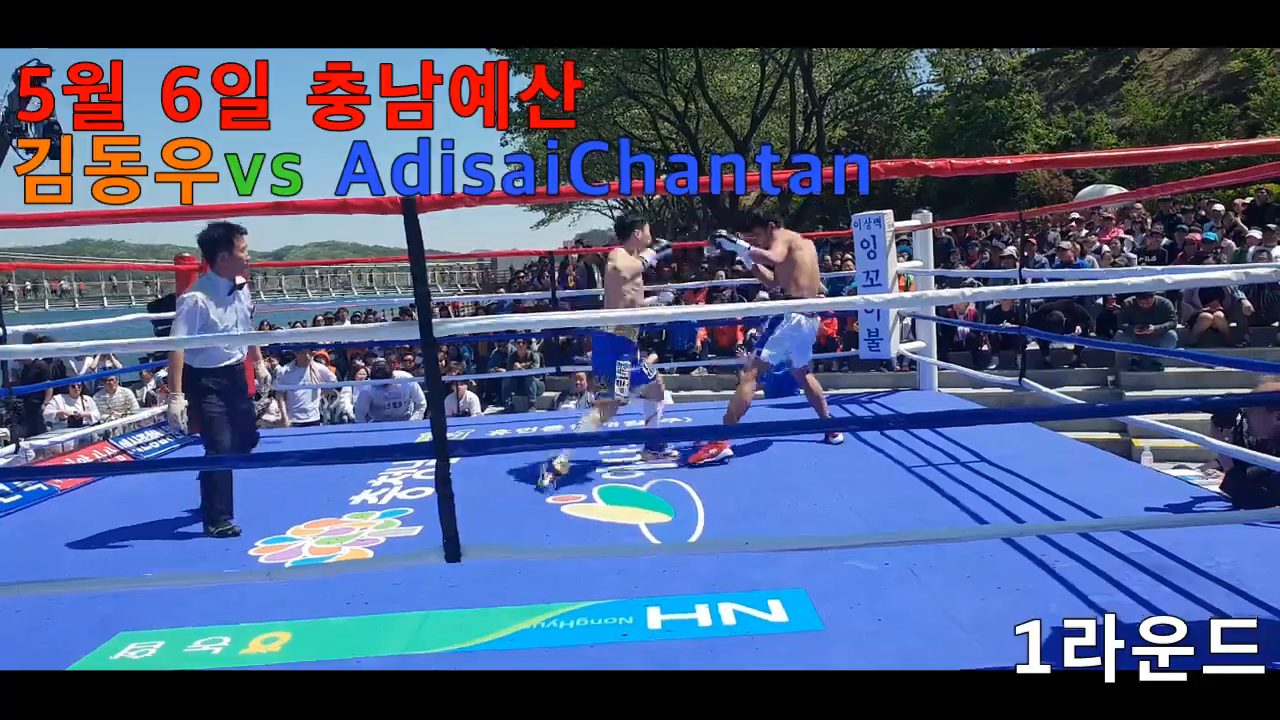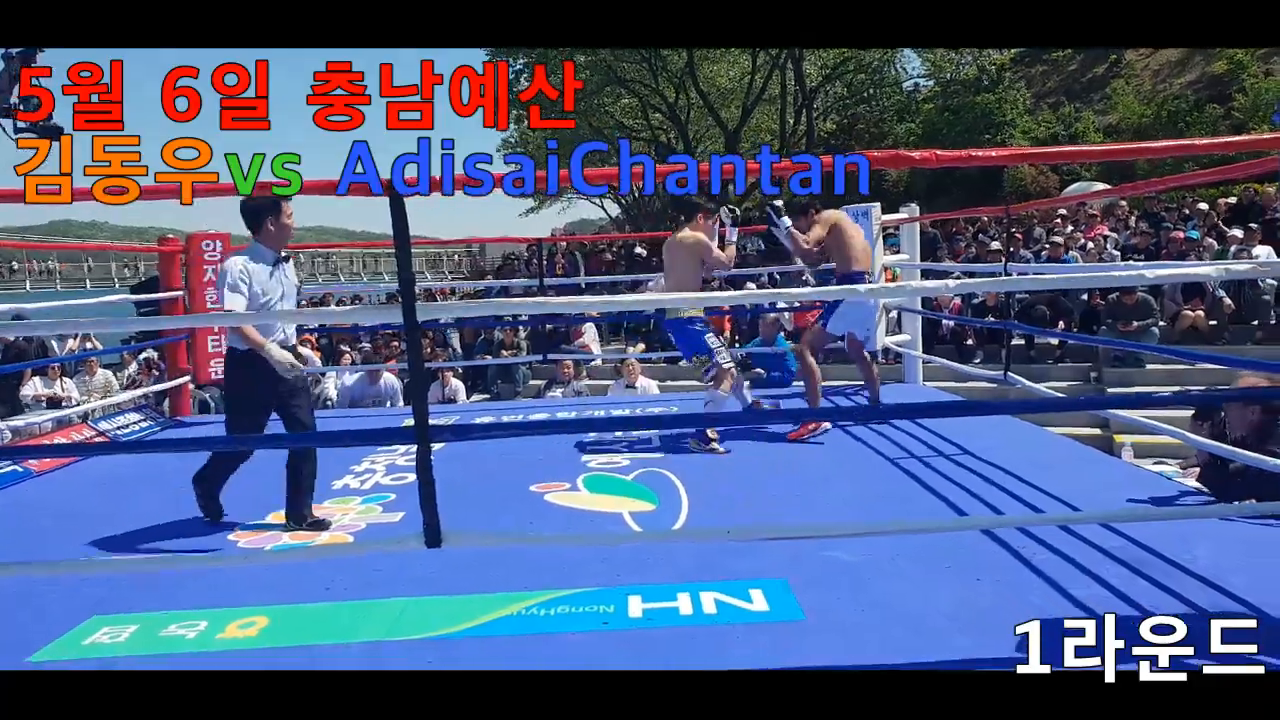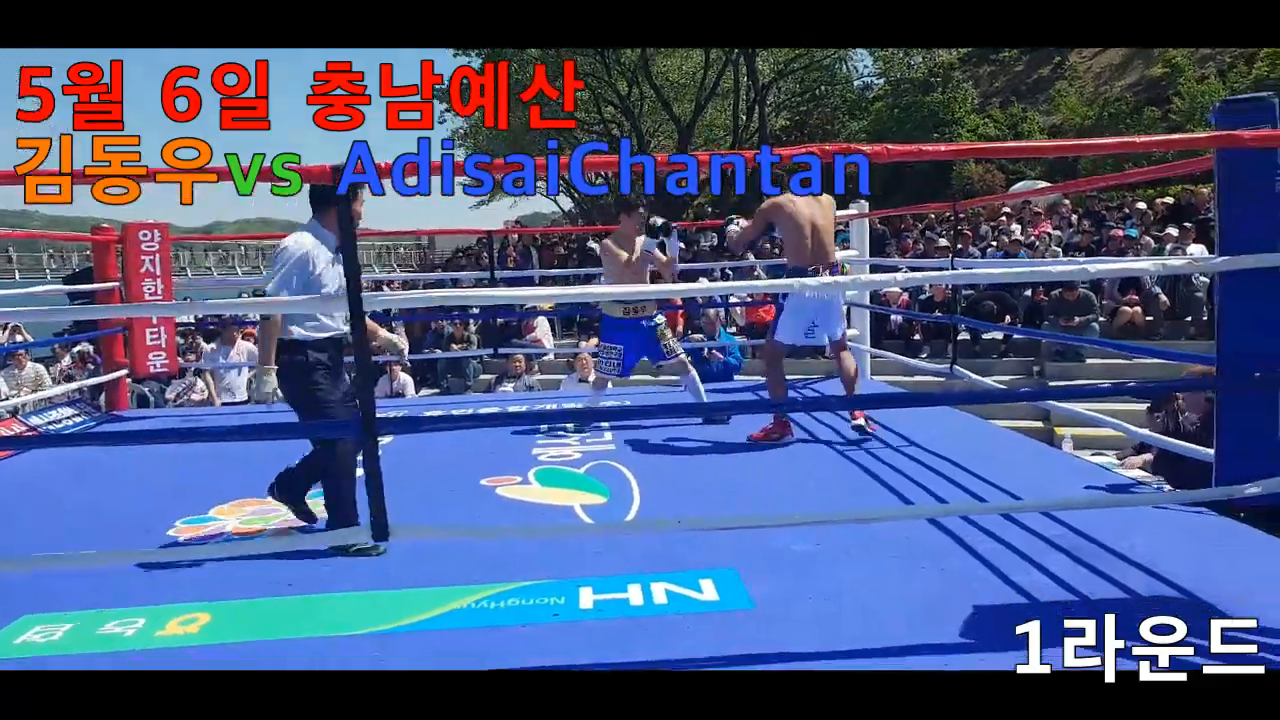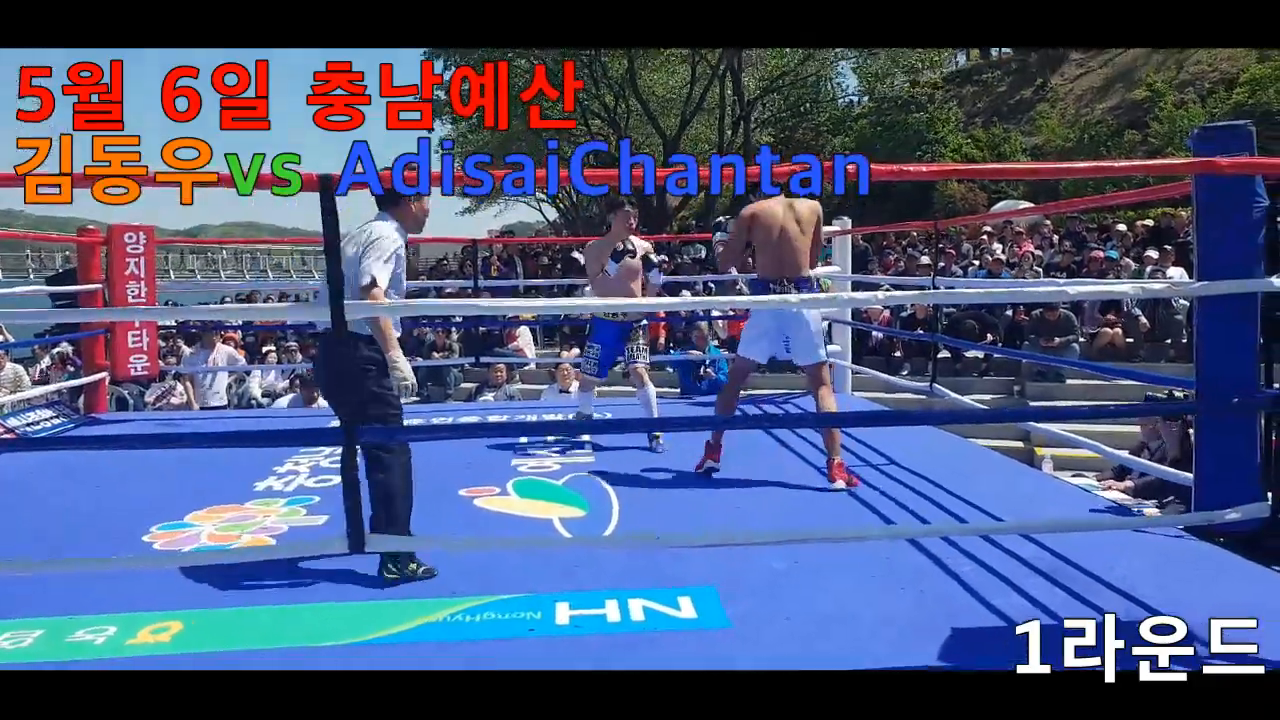
dt=0.5s
person 1, frame 1
left shoulder: (242, 287)
right shoulder: (195, 300)
right elbow: (177, 348)
left wrist: (258, 363)
right wrist: (176, 396)
left hip: (236, 374)
right hip: (206, 380)
left knee: (247, 438)
right knee: (220, 446)
left ankle: (214, 485)
right ankle: (217, 516)
person 1, frame 2
left shoulder: (285, 262)
right shoulder: (240, 267)
right elbow: (235, 321)
right wrist: (270, 352)
left hip: (286, 361)
right hip: (249, 364)
left knee: (304, 433)
right knee: (241, 441)
left ankle: (299, 513)
right ankle: (206, 489)
person 1, frame 3
left shoulder: (336, 250)
right shoulder: (298, 249)
right elbow: (273, 310)
left wrist: (383, 336)
right wrist: (266, 370)
left hip: (327, 356)
right hip: (304, 361)
left knee: (342, 438)
right knee: (341, 441)
left ankle: (290, 486)
right ankle: (345, 531)
person 1, frame 4
left shoulder: (367, 234)
right shoulder: (387, 238)
right elbow: (373, 296)
right wrist: (395, 355)
left hip: (336, 350)
right hip: (357, 352)
left knee: (370, 448)
right knee: (391, 452)
left ankle: (372, 540)
right ankle: (396, 557)
person 2, frame 1
left shoulder: (784, 237)
right shoulder: (806, 243)
left elbow: (775, 260)
left wrist: (743, 247)
right wrist: (749, 259)
left hip: (791, 315)
right hip: (810, 318)
left knee: (748, 377)
right knee: (803, 373)
left ankle: (720, 444)
right ankle: (831, 429)
person 2, frame 2
left shoulder: (828, 216)
right shoulder: (839, 223)
left elbow: (806, 248)
right elbow: (813, 259)
left wrist: (784, 222)
right wrist: (784, 233)
left knee: (804, 348)
right knee: (857, 352)
left ankle: (815, 419)
right ankle: (875, 405)
person 2, frame 3
left shoulder: (772, 206)
right shoulder: (826, 200)
left elbow: (736, 245)
left wrist: (732, 227)
right hip: (832, 283)
left knee: (773, 356)
right knee: (841, 350)
left ankle: (781, 426)
right ankle: (856, 413)
person 2, frame 4
left shoulder: (751, 212)
right shoulder: (812, 208)
left elbow: (725, 262)
left wrist: (719, 240)
right hip: (803, 298)
left knee: (735, 377)
right knee: (821, 385)
left ankle: (713, 452)
right ankle: (836, 467)
person 3, frame 1
left shoulder: (624, 258)
right shoulder: (621, 256)
right elbow: (619, 275)
left wrist: (659, 299)
right wrist: (645, 259)
left hip: (625, 341)
right hip: (615, 339)
left knee: (655, 388)
right knee: (606, 408)
left ankle: (653, 446)
right ankle: (558, 464)
person 3, frame 2
left shoulder: (672, 243)
right shoulder: (695, 239)
left elbow: (705, 267)
right elbow: (727, 264)
left wrist: (722, 230)
right wrist: (731, 231)
left hip: (680, 319)
right hip: (686, 319)
left knee: (728, 366)
right knee: (725, 373)
left ankle: (750, 406)
right ankle: (703, 435)
person 3, frame 3
left shoulder: (648, 240)
right shoulder: (608, 246)
left elbow: (669, 276)
right elbow: (631, 275)
left wrist: (673, 242)
right wrist: (649, 245)
left hip: (649, 315)
right hip: (617, 320)
left knee: (681, 362)
right knee: (604, 377)
person 3, frame 4
left shoulder: (644, 247)
right shoulder: (595, 248)
left elbow: (652, 291)
right elbow: (595, 288)
left wrist: (655, 272)
right wrist: (614, 263)
left hip: (635, 320)
right hip: (605, 321)
left knee: (638, 373)
right knee: (588, 378)
left ankle: (654, 430)
right ankle: (584, 416)
